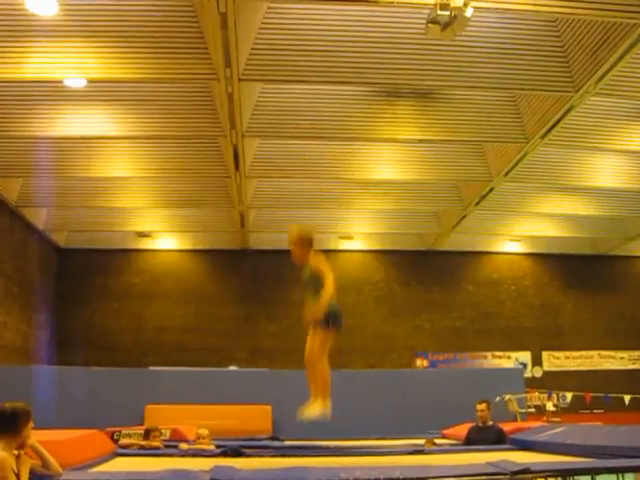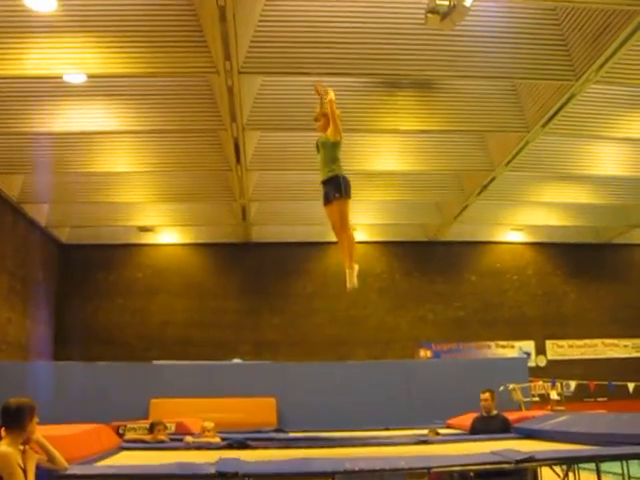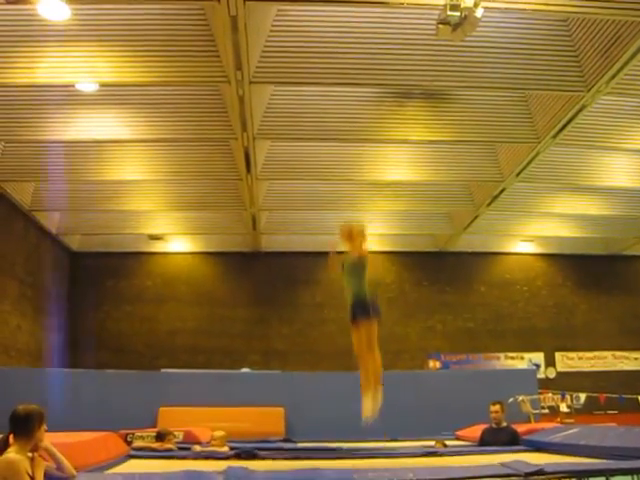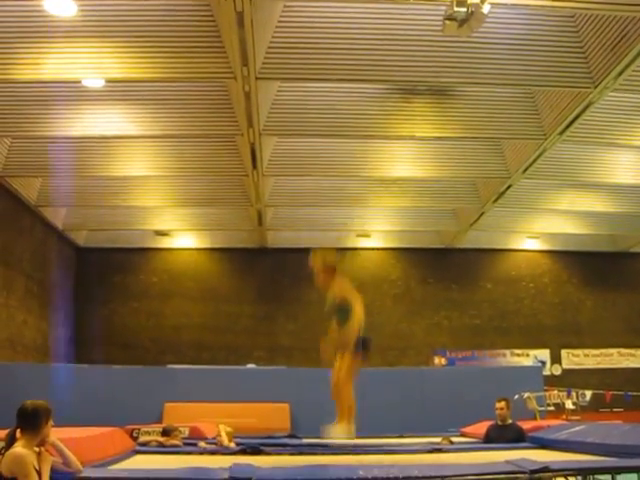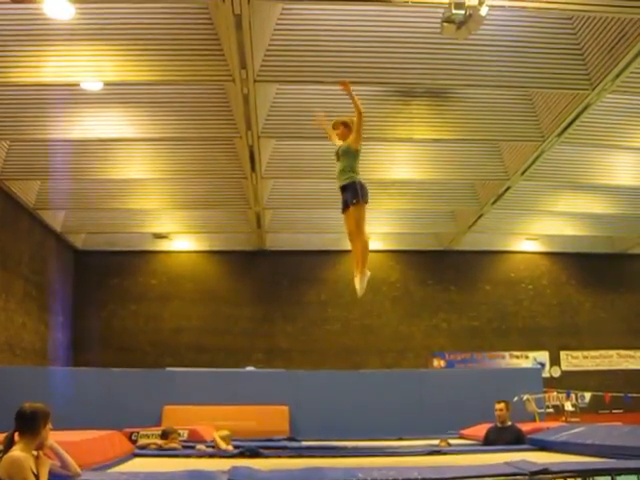
dt=1s
person 1, frame 1
left shoulder: (317, 261)
right shoulder: (307, 265)
left elbow: (330, 282)
left wrist: (321, 306)
right wrist: (309, 311)
left hip: (329, 316)
right hip: (320, 317)
left knee: (318, 357)
right knee: (309, 358)
left ankle: (323, 403)
right ankle: (316, 402)
person 1, frame 2
left shoulder: (334, 132)
right shoulder: (323, 137)
left elbow: (332, 108)
right elbow: (321, 113)
left wrist: (328, 94)
right wrist: (319, 96)
left hip: (337, 181)
right hip: (328, 184)
left knee: (343, 227)
right knee: (338, 230)
left ankle: (350, 266)
right ankle: (349, 266)
person 1, frame 3
left shoulder: (360, 251)
right shoulder: (349, 255)
left elbow: (364, 249)
left wrist: (360, 236)
right wrist: (334, 258)
left hip: (365, 302)
right hip: (355, 304)
left knee: (370, 349)
right knee: (360, 353)
left ankle: (375, 391)
right ankle: (367, 394)
person 1, frame 4
left shoulder: (342, 287)
right shoulder: (330, 291)
left elbow: (358, 308)
left wrist: (352, 332)
right wrist: (329, 343)
left hip: (357, 341)
right hip: (347, 344)
left knee: (343, 382)
right knee: (336, 382)
left ankle: (346, 426)
right ankle: (342, 424)
person 1, frame 5
left shoulder: (355, 140)
right shoulder: (342, 145)
left elbow: (360, 115)
right elbow: (332, 137)
left wrist: (349, 93)
right wrist: (322, 125)
left hip: (355, 189)
right hip: (346, 190)
left knee: (359, 233)
right knee: (352, 236)
left ankle: (361, 270)
right ankle: (359, 271)
